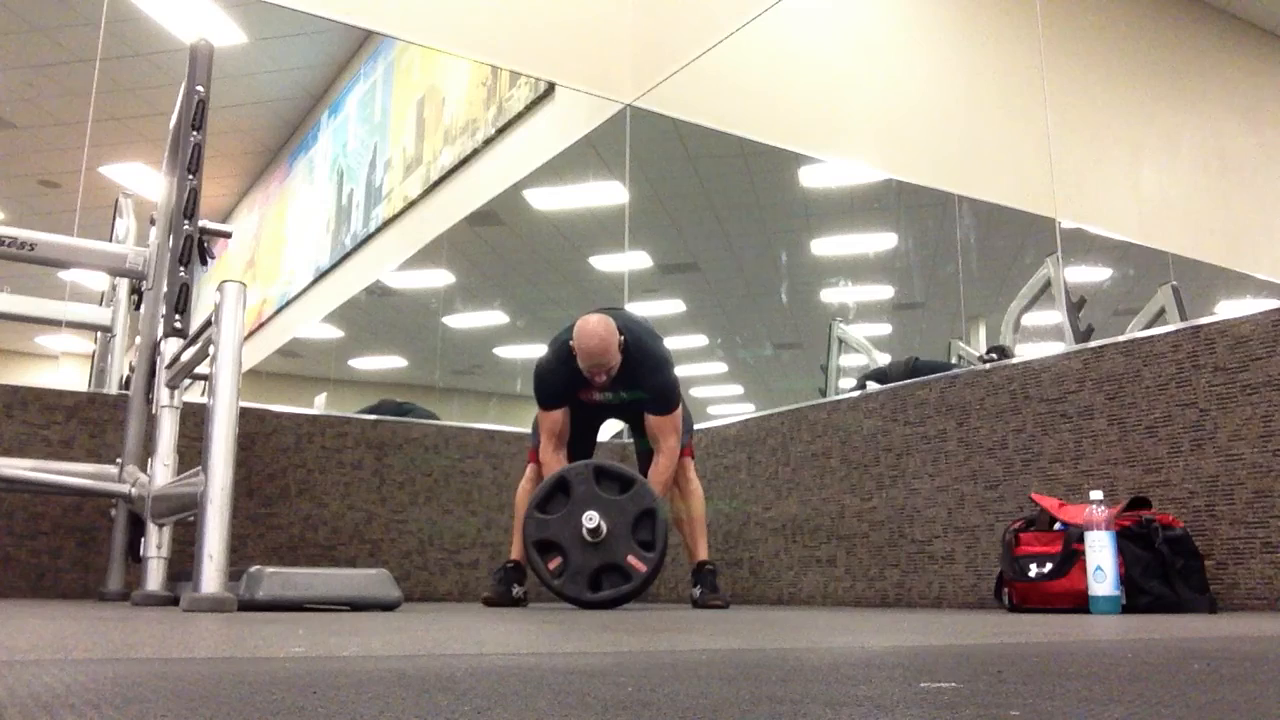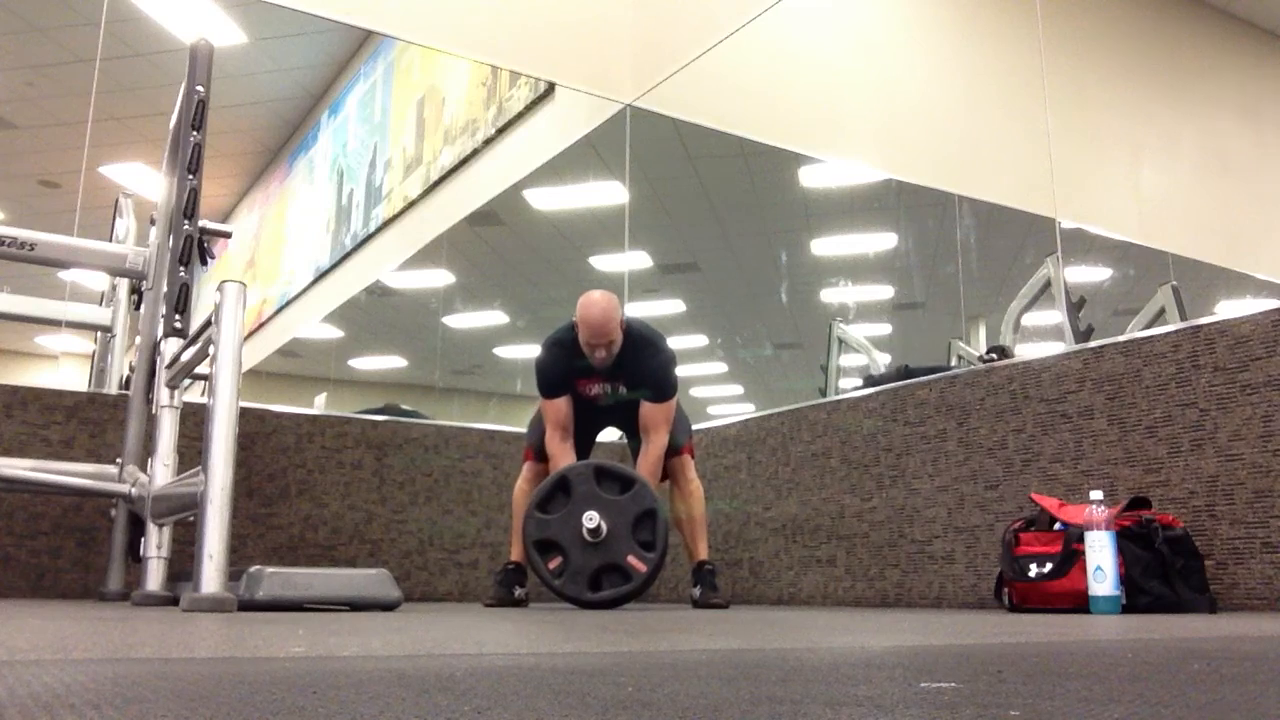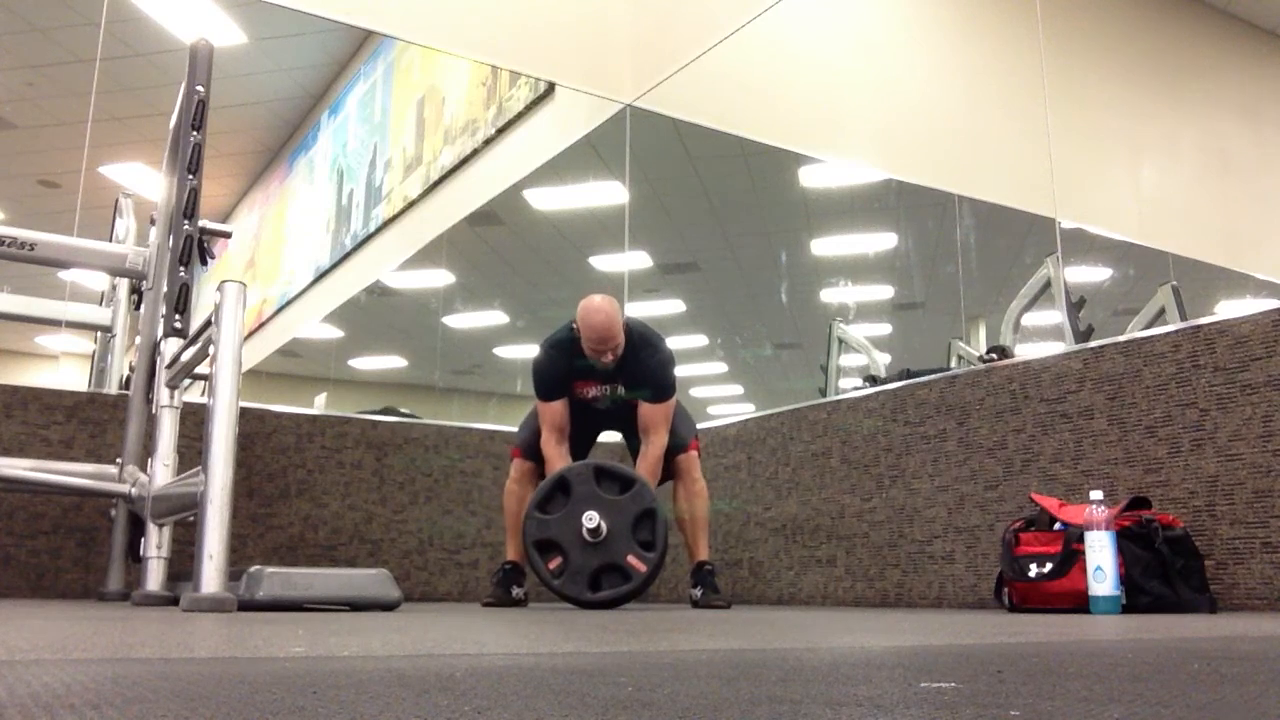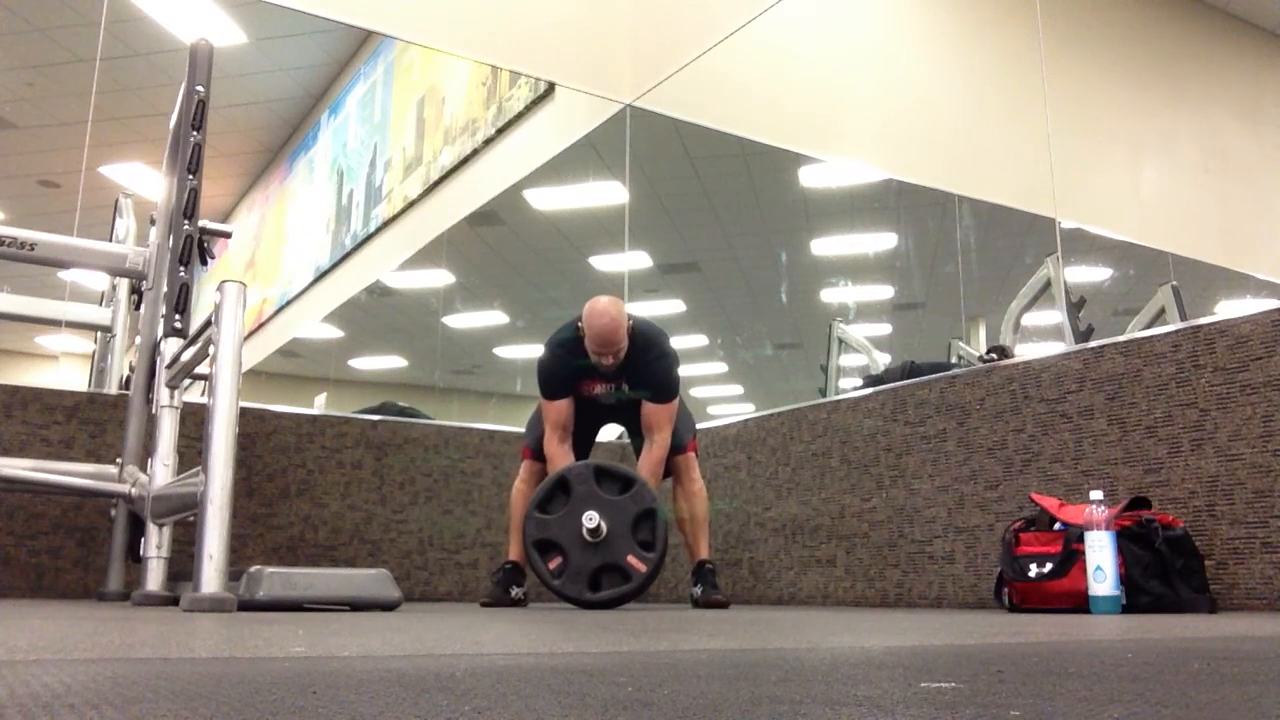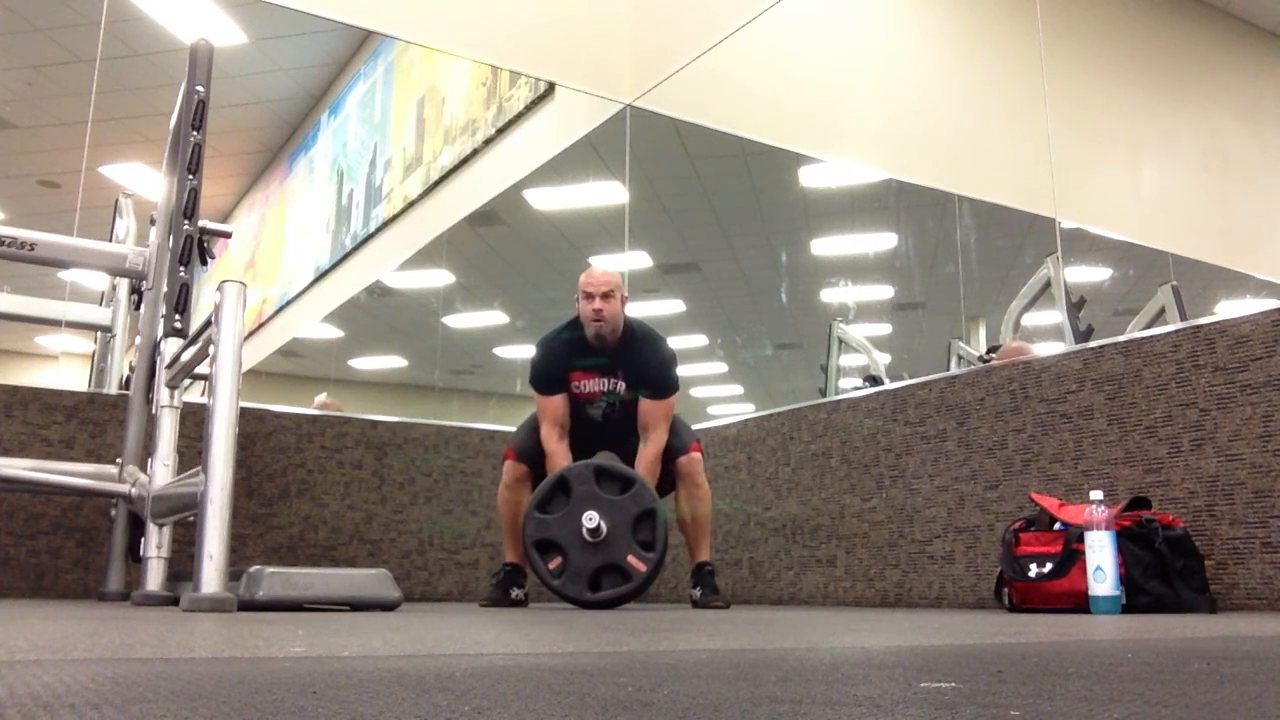
dt=0.7s
person 1, frame 1
left shoulder: (654, 360)
right shoulder: (551, 366)
left elbow: (666, 450)
right elbow: (553, 449)
left hip: (642, 393)
right hip: (577, 397)
left knee: (682, 464)
right knee: (537, 466)
left ankle: (704, 577)
right ankle: (512, 575)
person 1, frame 2
left shoulder: (654, 352)
right shoulder: (555, 353)
left elbow: (654, 439)
right elbow: (560, 438)
left hip: (642, 402)
right hip: (577, 402)
left knee: (680, 463)
right knee: (534, 467)
left ankle: (704, 576)
right ankle: (513, 575)
person 1, frame 3
left shoulder: (653, 352)
right shoulder: (552, 355)
left elbow: (653, 439)
right elbow: (554, 439)
left hip: (641, 406)
right hip: (574, 406)
left knee: (687, 460)
right knee: (523, 464)
left ankle: (703, 577)
right ankle: (511, 577)
person 1, frame 4
left shoulder: (656, 350)
right shoulder: (558, 352)
left elbow: (657, 439)
right elbow: (558, 438)
left hip: (645, 401)
right hip: (578, 400)
left knee: (685, 461)
right knee: (532, 465)
left ankle: (703, 575)
right ankle: (511, 575)
person 1, frame 5
left shoulder: (653, 350)
right shoulder: (553, 349)
left elbow: (653, 437)
right elbow: (555, 433)
left hip: (635, 420)
right hip: (575, 420)
left knee: (690, 463)
right knee: (515, 467)
left ankle: (703, 577)
right ankle: (512, 577)
